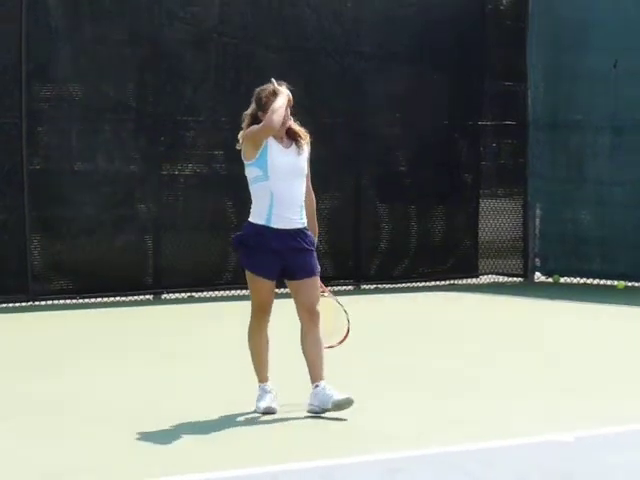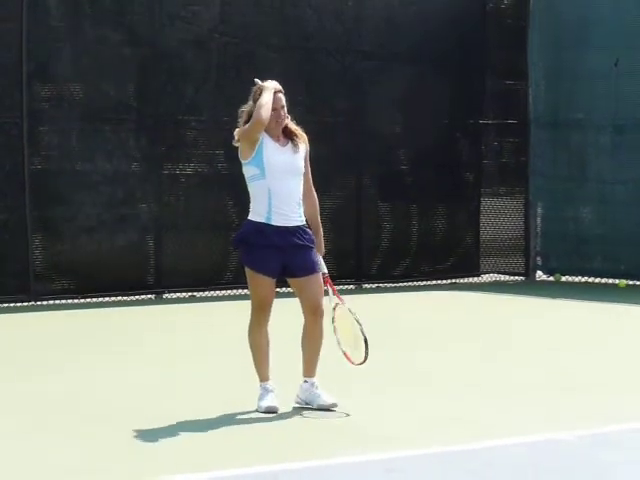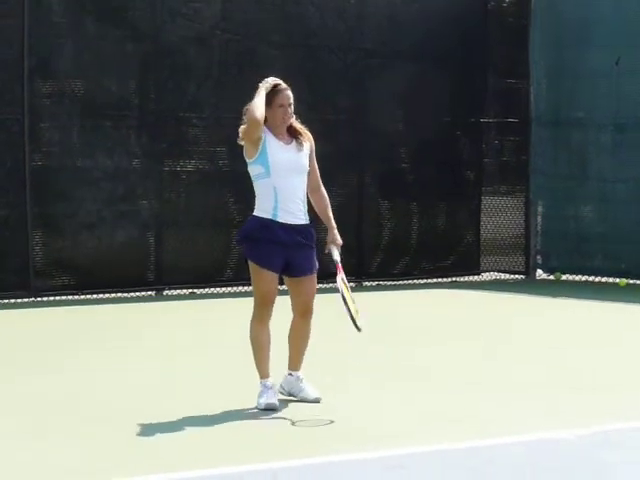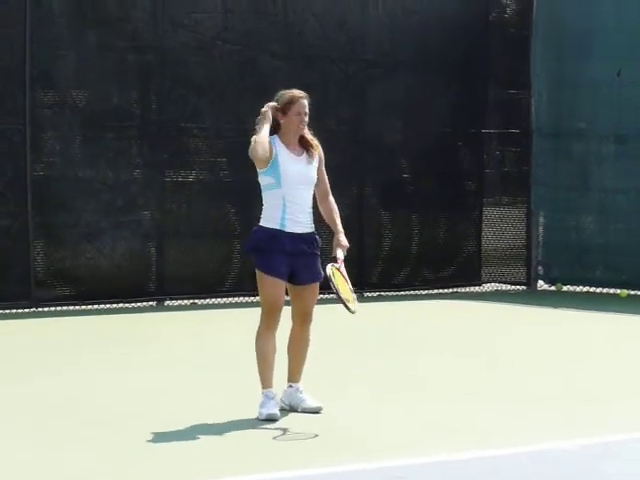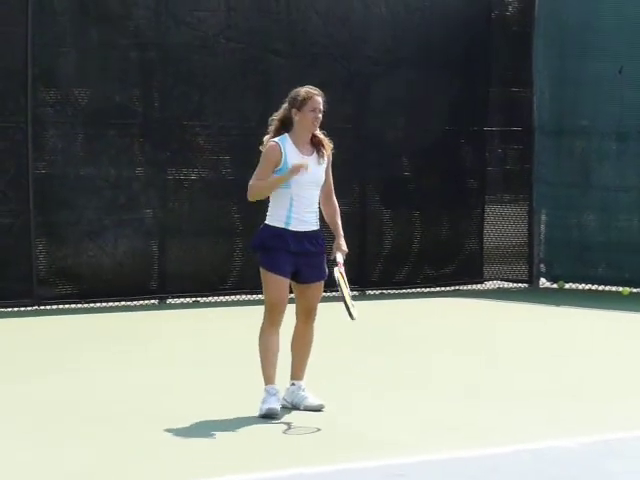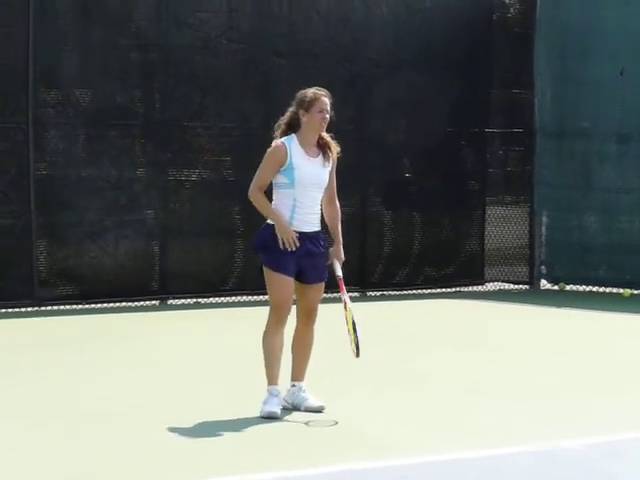
dt=0.2s
person 1, frame 1
left shoulder: (302, 141)
right shoulder: (252, 139)
right elbow: (273, 125)
left wrist: (313, 235)
right wrist: (281, 94)
left hip: (298, 237)
right hip: (263, 237)
left knee: (311, 314)
right knee: (261, 315)
left ankle: (320, 391)
right ankle: (265, 390)
person 1, frame 2
left shoulder: (299, 140)
right shoulder: (249, 139)
right elbow: (260, 121)
left wrist: (318, 234)
right wrist: (267, 89)
left hip: (298, 235)
right hip: (262, 235)
left knee: (316, 310)
right knee: (261, 313)
left ankle: (309, 386)
right ankle: (266, 389)
person 1, frame 3
left shoulder: (304, 139)
right shoulder: (254, 138)
left elbow: (316, 189)
right elbow: (253, 118)
left wrist: (332, 228)
right wrist: (263, 87)
left hip: (301, 232)
right hip: (267, 231)
left knee: (305, 311)
right knee: (263, 309)
left ankle: (293, 378)
right ankle: (266, 386)
person 1, frame 4
left shoulder: (314, 151)
right shoulder: (270, 148)
left elbow: (325, 197)
right elbow: (258, 155)
left wrist: (339, 232)
right wrist: (264, 120)
left hip: (306, 241)
right hip: (273, 240)
left knee: (304, 319)
right knee: (270, 317)
left ankle: (293, 390)
right ankle: (268, 396)
person 1, frame 5
left shoulder: (323, 150)
right shoulder: (277, 146)
right elbow: (253, 192)
left wrist: (339, 236)
right wrist: (286, 175)
left hip: (311, 240)
right hip: (279, 238)
left knee: (307, 317)
right knee: (274, 315)
left ankle: (296, 388)
right ankle: (270, 392)
person 1, frame 6
left shoulder: (329, 152)
right shoulder: (282, 148)
right elbow: (254, 192)
left wrist: (338, 243)
right wrist: (280, 223)
left hip: (313, 240)
right hip: (282, 239)
left knee: (308, 317)
right knee: (279, 314)
left ankle: (296, 389)
right ankle: (273, 393)
